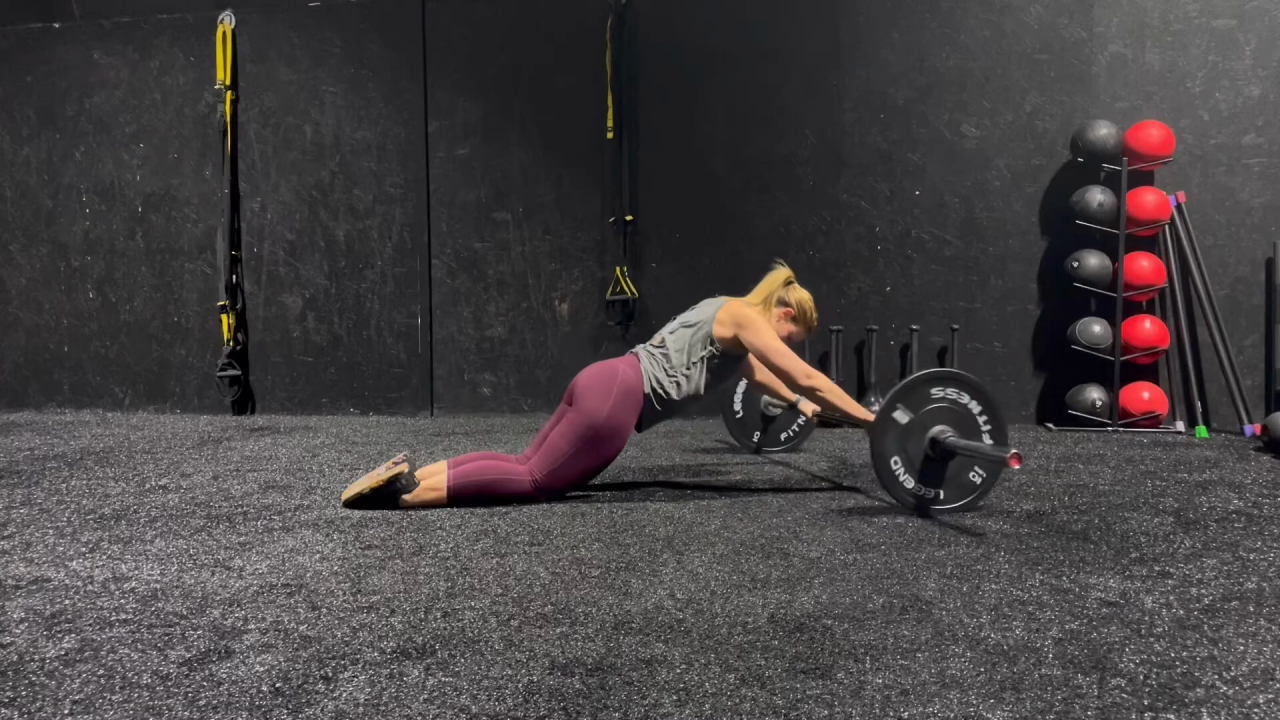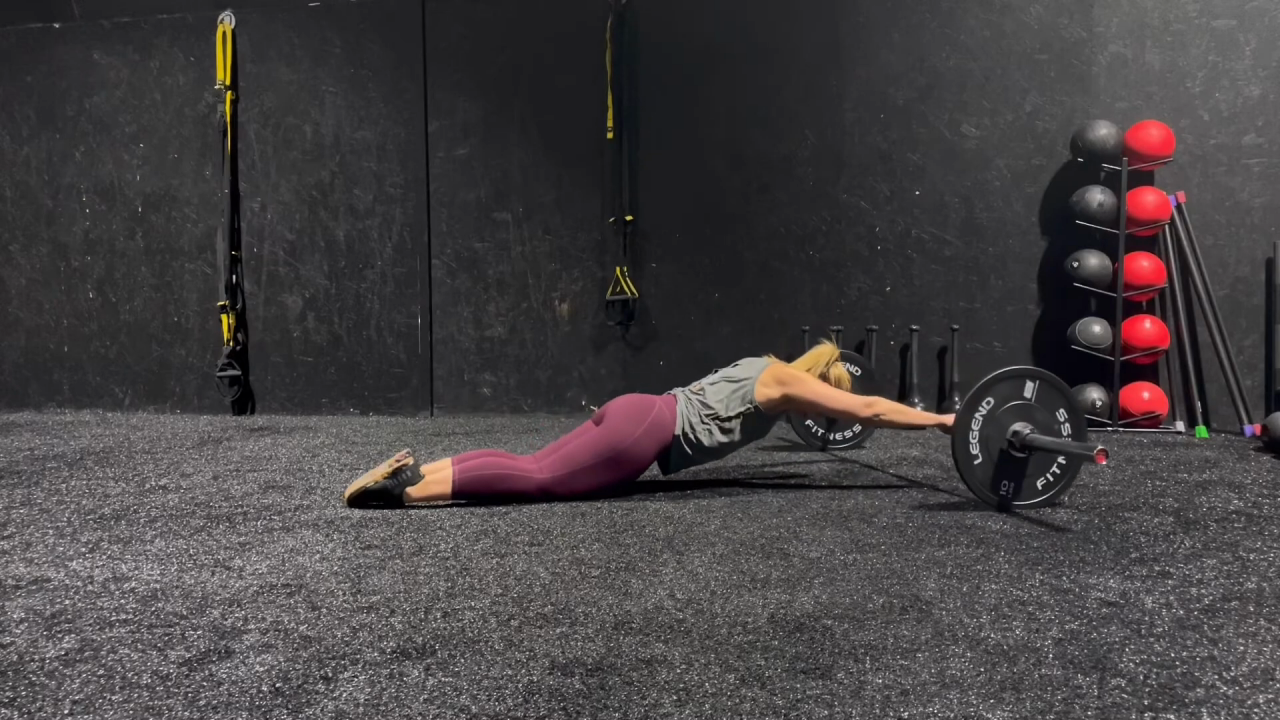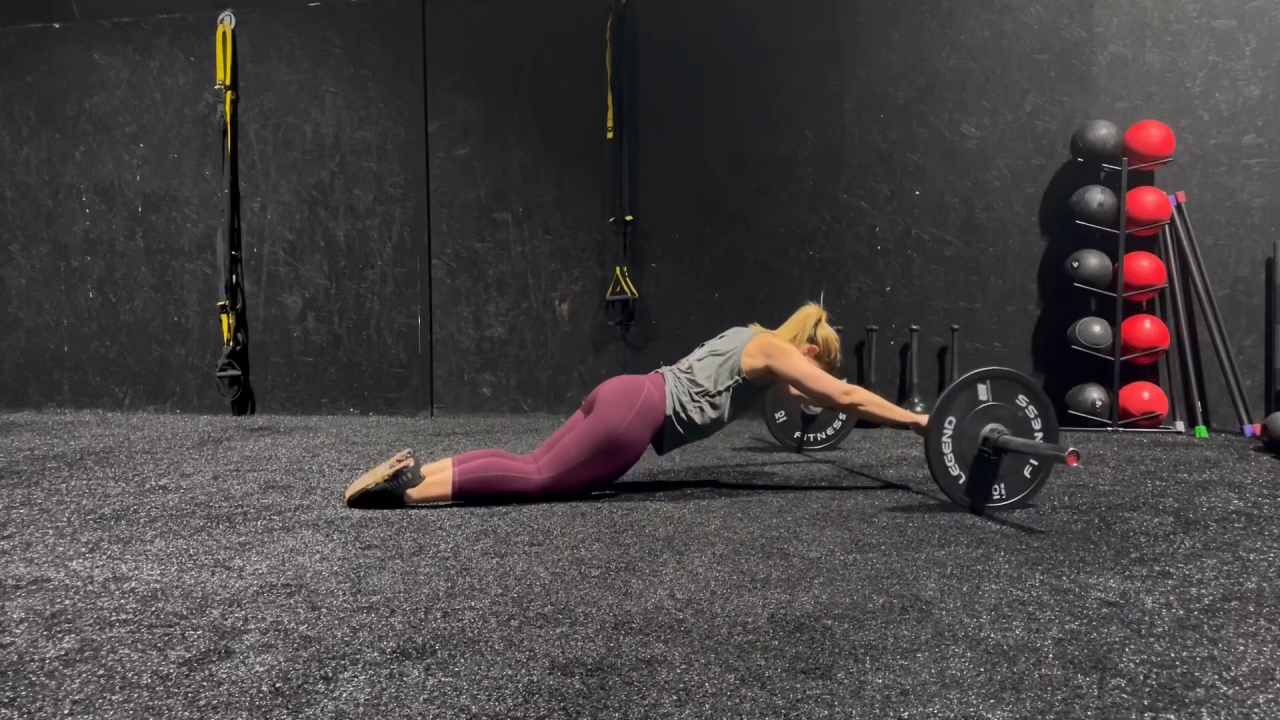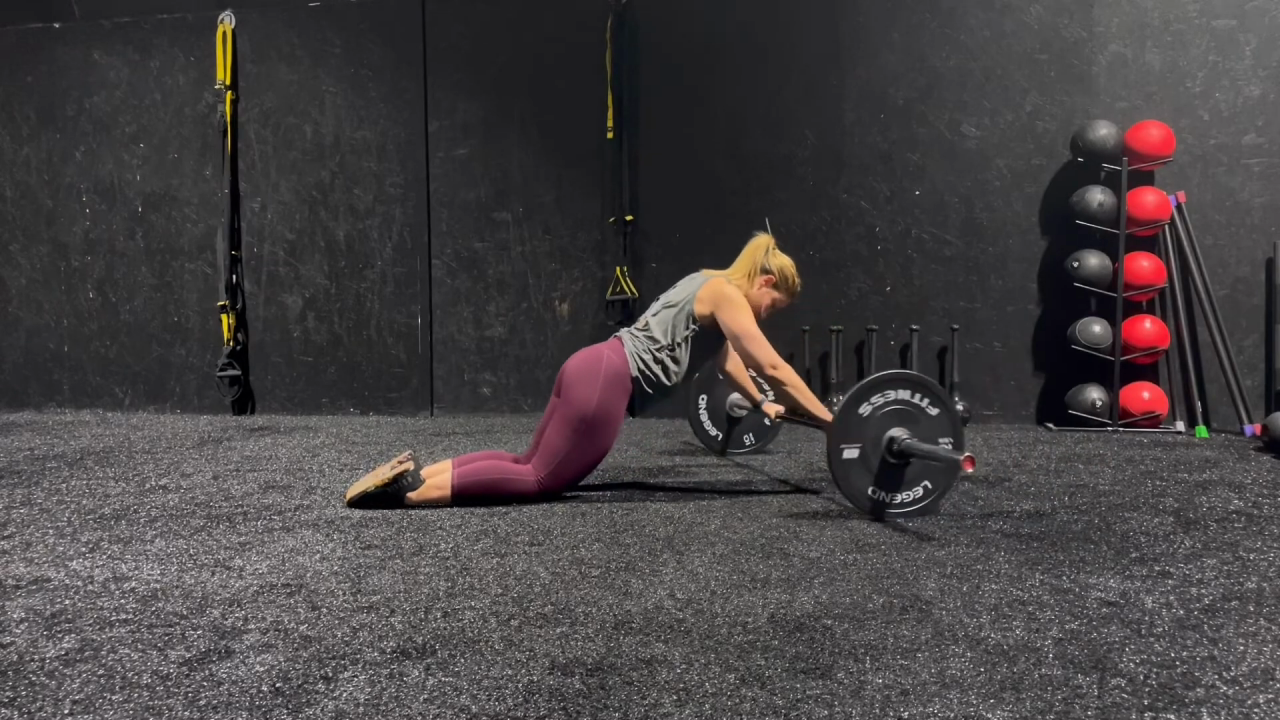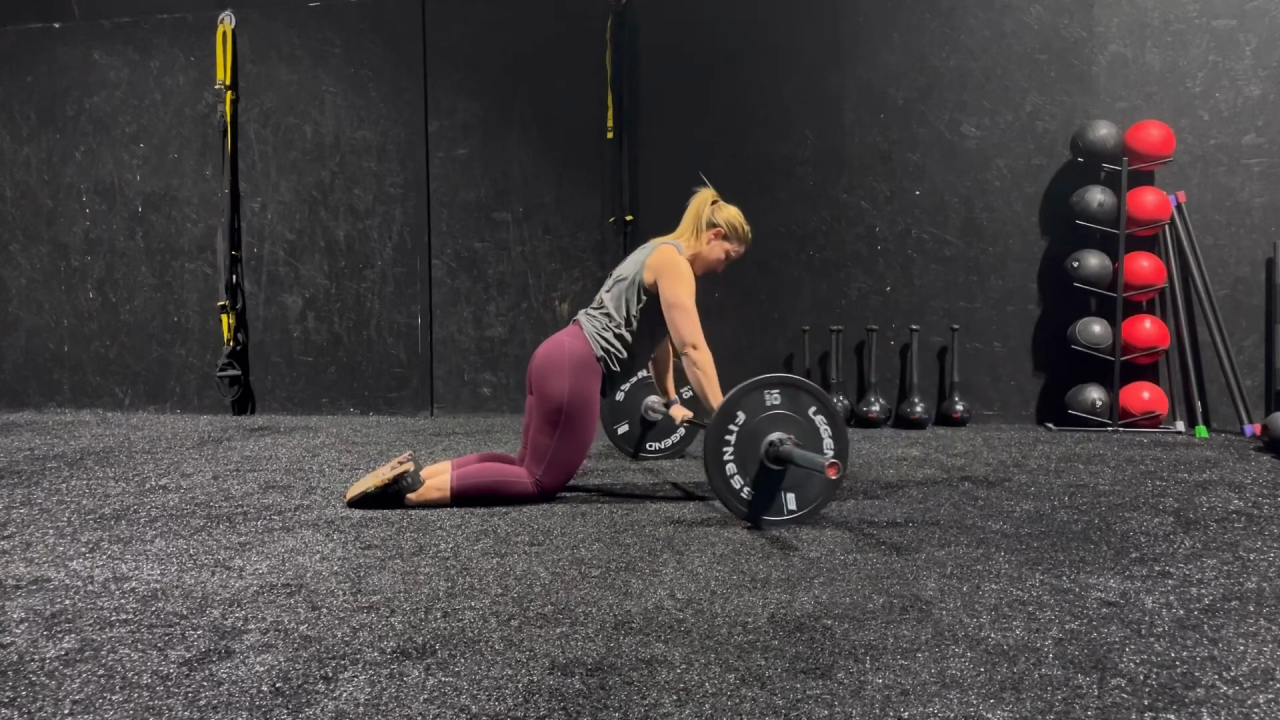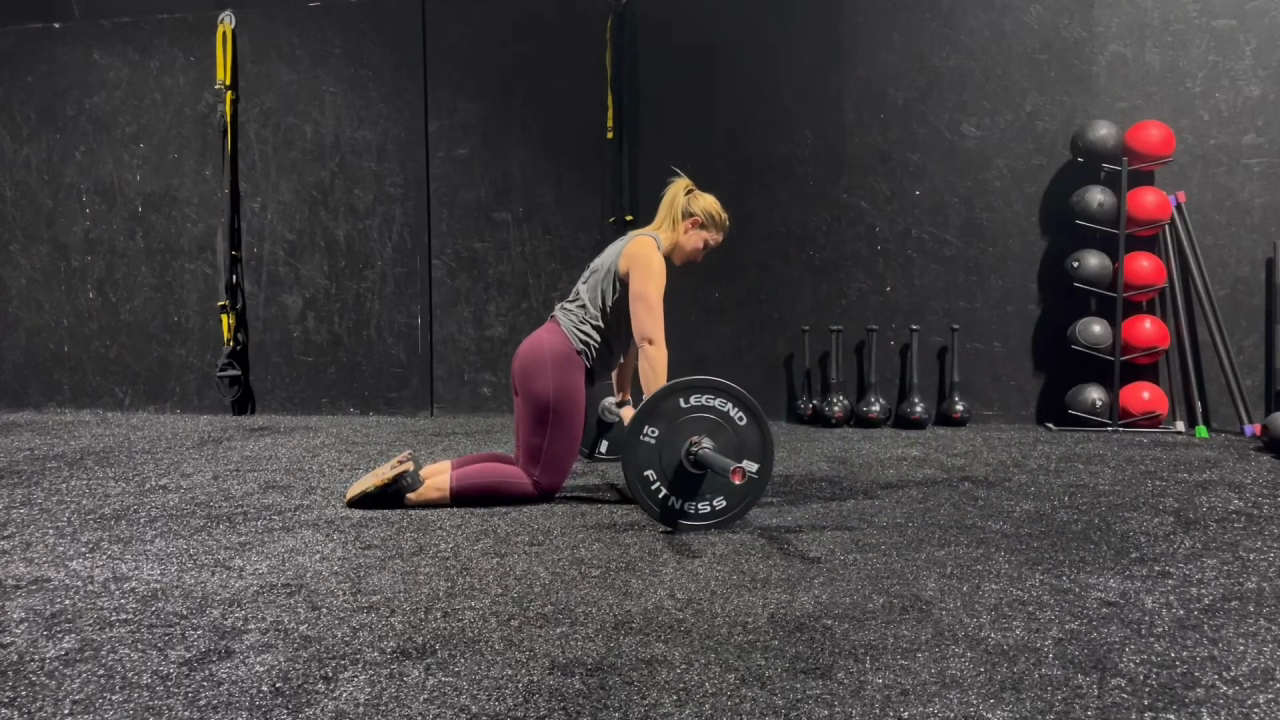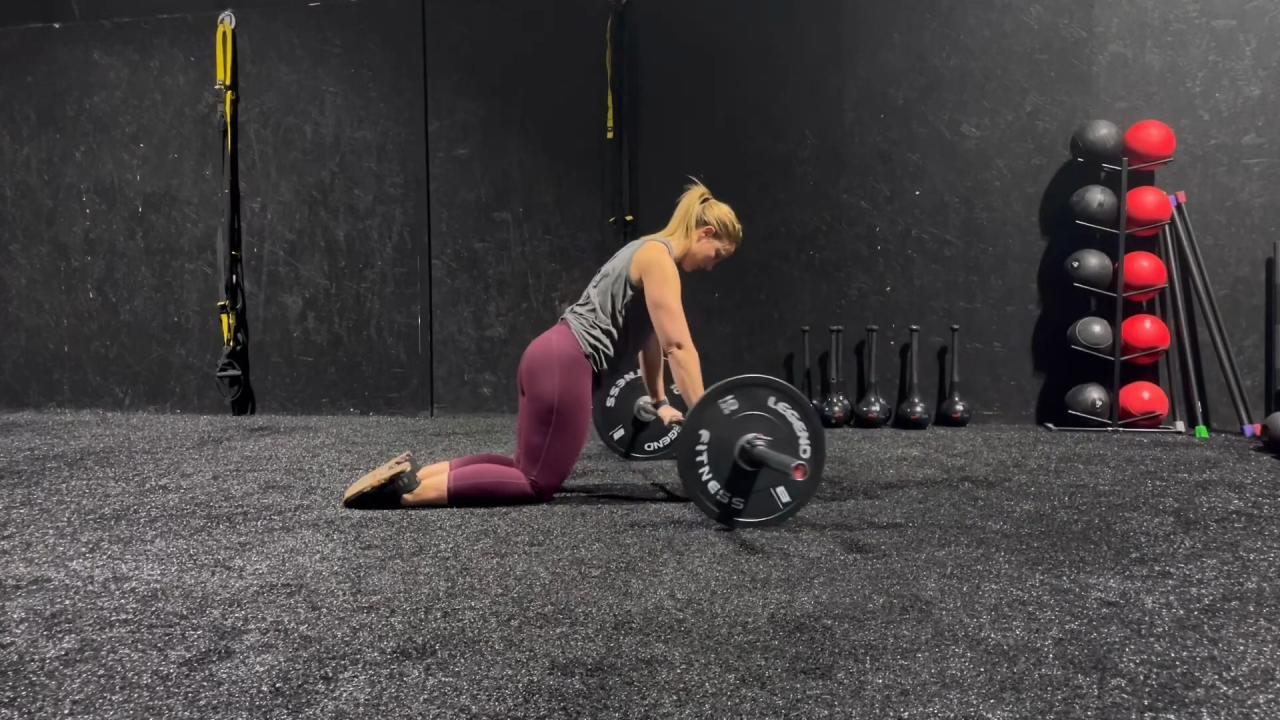
dt=0.7s
person 1, frame 1
left shoulder: (730, 313)
right shoulder: (748, 317)
left elbow: (755, 371)
right elbow: (807, 376)
left wrist: (800, 406)
right wrist: (872, 421)
left hip: (602, 384)
right hip: (617, 396)
left knee: (527, 467)
right knee: (537, 480)
left ankle: (412, 473)
right ankle: (406, 490)
person 1, frame 2
left shoulder: (768, 367)
right shoulder: (787, 384)
left elbow: (852, 404)
right elbow: (868, 408)
right wrist: (940, 418)
left hip: (632, 415)
right hip: (644, 429)
left knee: (533, 467)
right knee: (535, 477)
left ankle: (411, 469)
right ankle: (406, 486)
person 1, frame 3
left shoulder: (754, 339)
right shoulder: (773, 351)
left elbow: (821, 395)
right elbow: (846, 394)
left wrist: (830, 405)
right wrist: (915, 420)
left hip: (623, 397)
right hip: (638, 412)
left knee: (531, 466)
right knee: (538, 479)
left ankle: (415, 470)
right ankle: (411, 487)
person 1, frame 4
left shoulder: (712, 284)
right shoulder: (728, 295)
left elbow: (727, 356)
right elbow: (774, 367)
left wrist: (760, 404)
right wrist: (828, 420)
left hip: (593, 371)
right hip: (606, 380)
left knee: (534, 465)
right knee: (539, 480)
left ankle: (416, 472)
right ankle: (412, 488)
person 1, frame 5
left shoulder: (662, 254)
right shoulder: (674, 263)
left elbow: (660, 339)
right elbow: (693, 347)
left wrist: (671, 401)
left hip: (563, 359)
right hip: (576, 366)
left knee: (532, 469)
right knee: (542, 483)
left ankle: (417, 472)
right ankle: (412, 489)
person 1, frame 6
left shoulder: (639, 247)
right shoulder: (649, 253)
left elbow: (628, 336)
right elbow: (650, 342)
left wrist: (624, 401)
left hip: (546, 355)
right hip: (557, 360)
left knee: (530, 467)
right knee: (541, 482)
left ankle: (415, 472)
right ankle: (411, 488)
person 1, frame 7
left shoulder: (651, 253)
right shoulder: (660, 258)
left elbow: (650, 339)
right elbow: (679, 345)
left wrist: (660, 401)
left hip: (555, 359)
right hip: (566, 364)
left knee: (531, 470)
right knee: (538, 484)
left ankle: (415, 472)
right ankle: (409, 488)
